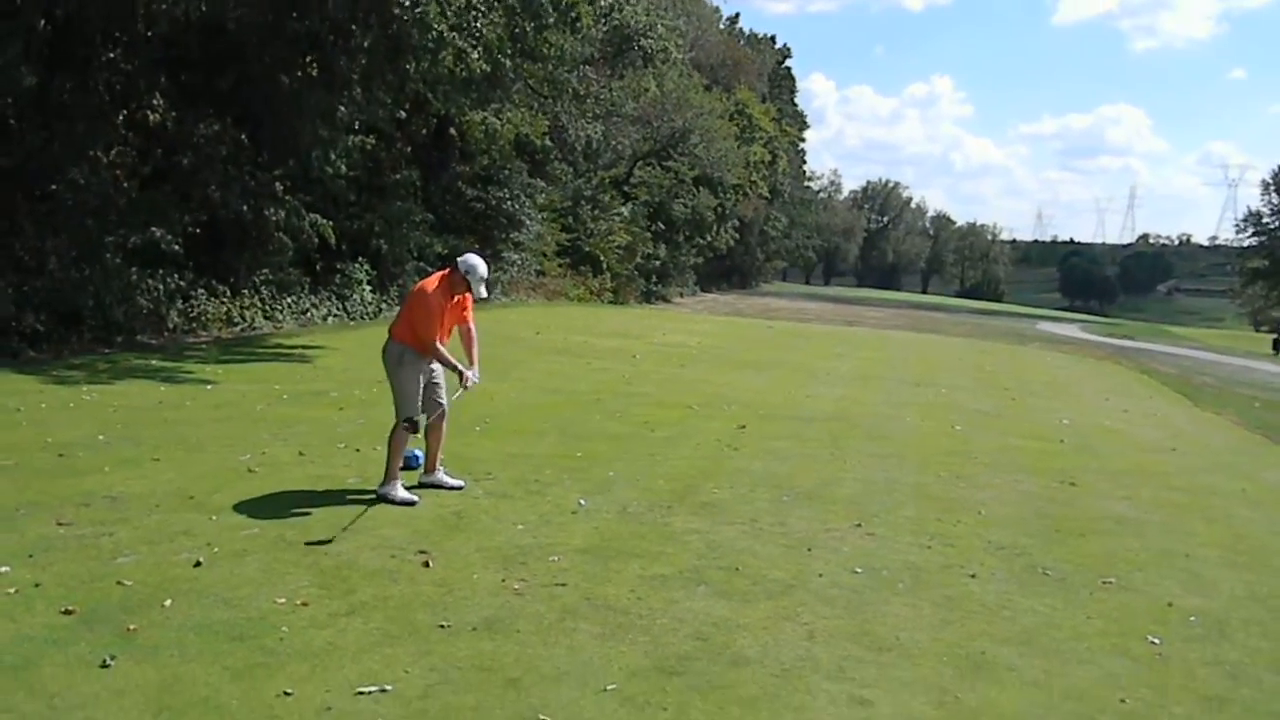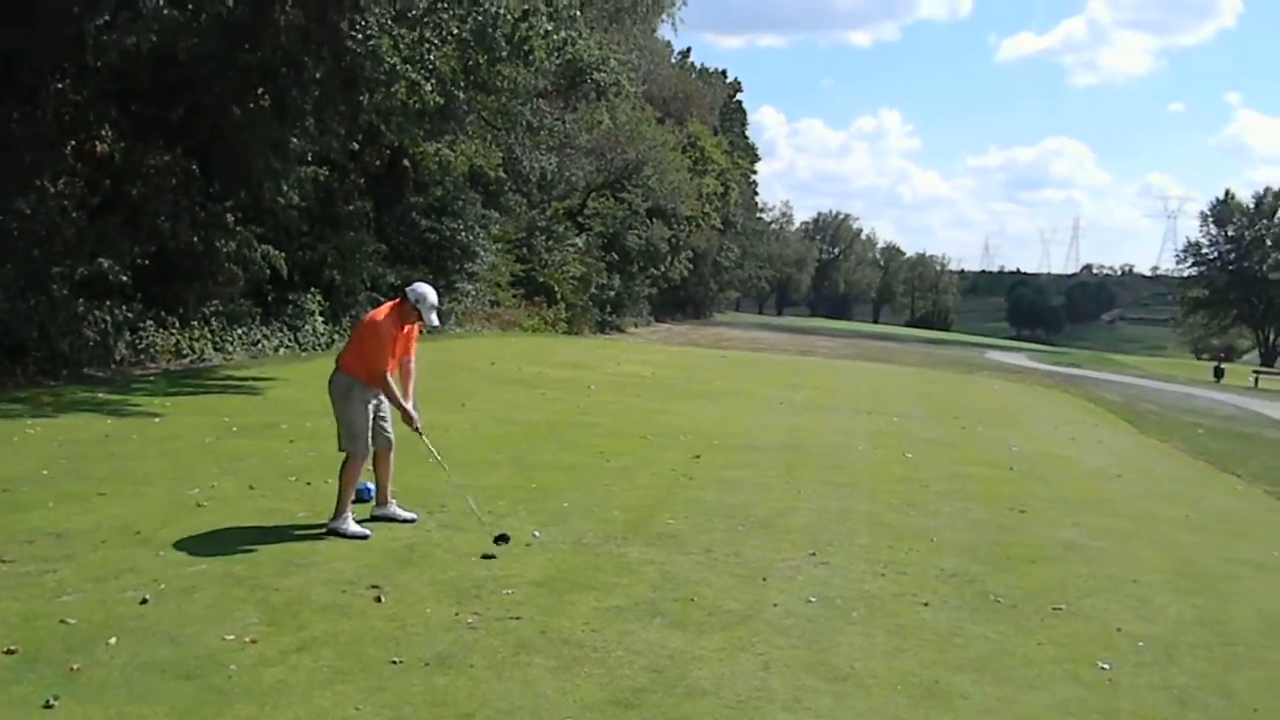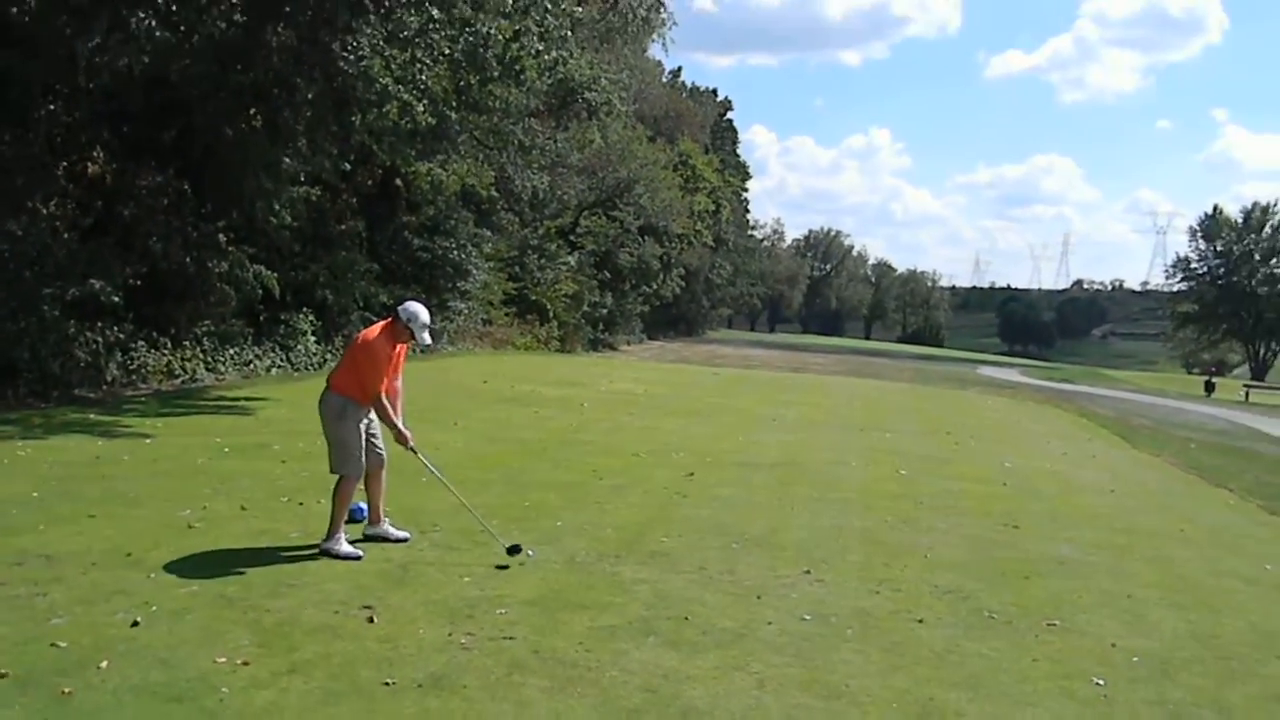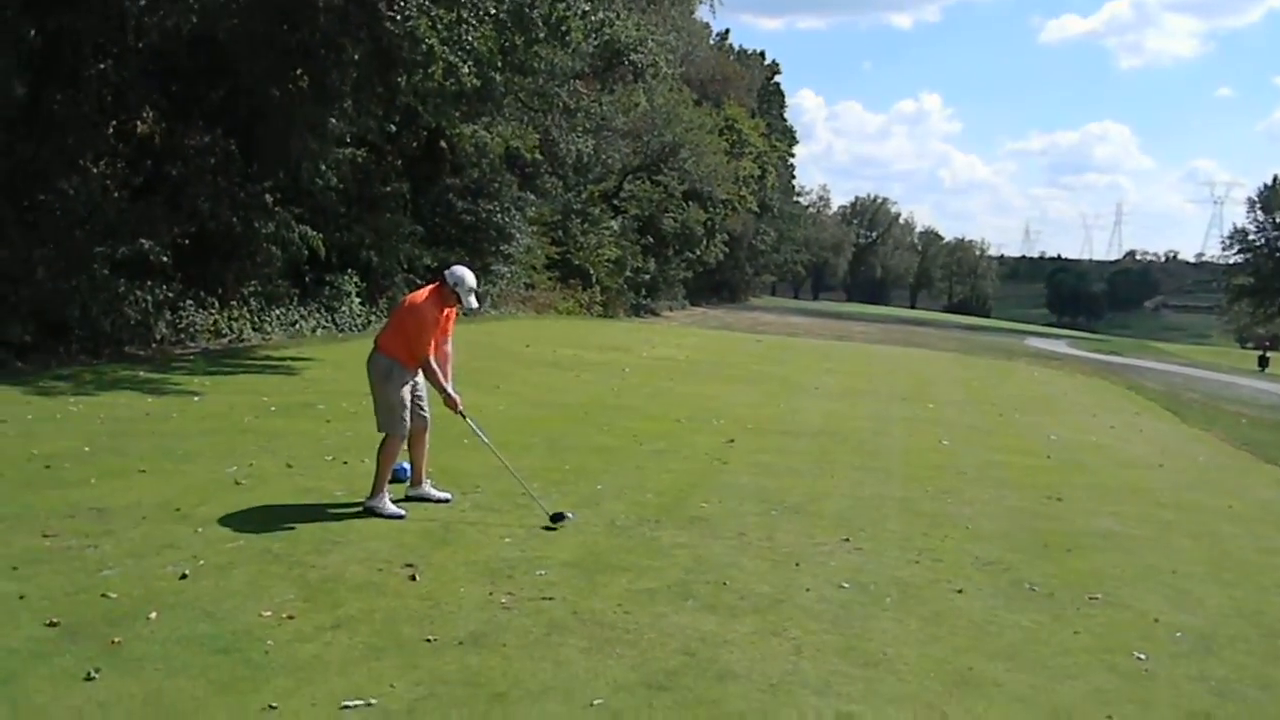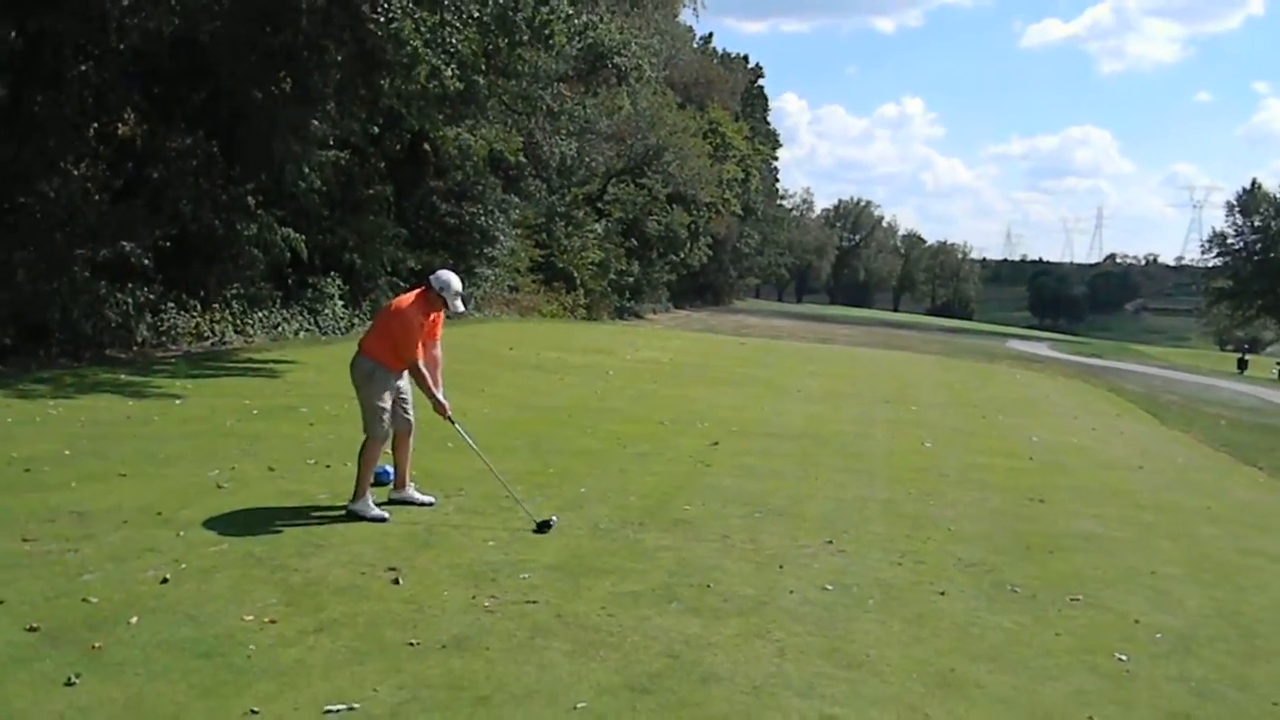
dt=0.2s
person 1, frame 1
left shoulder: (462, 292)
right shoulder: (429, 294)
left elbow: (467, 329)
right elbow: (432, 344)
left wrist: (473, 367)
right wrist: (459, 370)
left hip: (429, 356)
right hip: (405, 353)
left knee: (439, 412)
right knee: (408, 417)
left ankle: (432, 472)
right ankle: (390, 483)
person 1, frame 2
left shoulder: (409, 323)
right shoulder: (381, 324)
left elbow: (407, 362)
right elbow: (383, 376)
left wrist: (409, 402)
right wrist: (404, 410)
left hip: (373, 387)
right hip: (351, 385)
left knee: (385, 444)
right knee: (359, 450)
left ankle: (383, 505)
right ankle: (341, 518)
person 1, frame 3
left shoulder: (398, 341)
right shoulder: (375, 344)
left elbow: (394, 382)
right elbow: (378, 397)
left wrist: (399, 422)
right wrist: (397, 429)
left hip: (362, 405)
right hip: (342, 405)
left knee: (377, 462)
right knee: (353, 471)
left ankle: (377, 524)
right ankle: (333, 539)
person 1, frame 4
left shoulder: (447, 305)
right shoulder: (421, 307)
left elbow: (444, 345)
right elbow: (427, 360)
left wrist: (449, 385)
right wrist: (446, 393)
left hip: (410, 366)
right hip: (389, 365)
left knee: (421, 424)
right knee: (398, 430)
left ankle: (418, 485)
right ankle: (377, 497)
person 1, frame 5
left shoulder: (434, 309)
right shoulder: (407, 312)
left elbow: (433, 349)
right elbow: (416, 365)
left wrist: (438, 390)
right wrist: (434, 399)
left hip: (395, 369)
right hip: (372, 368)
left knee: (405, 427)
right knee: (379, 432)
left ankle: (402, 488)
right ankle: (359, 499)
